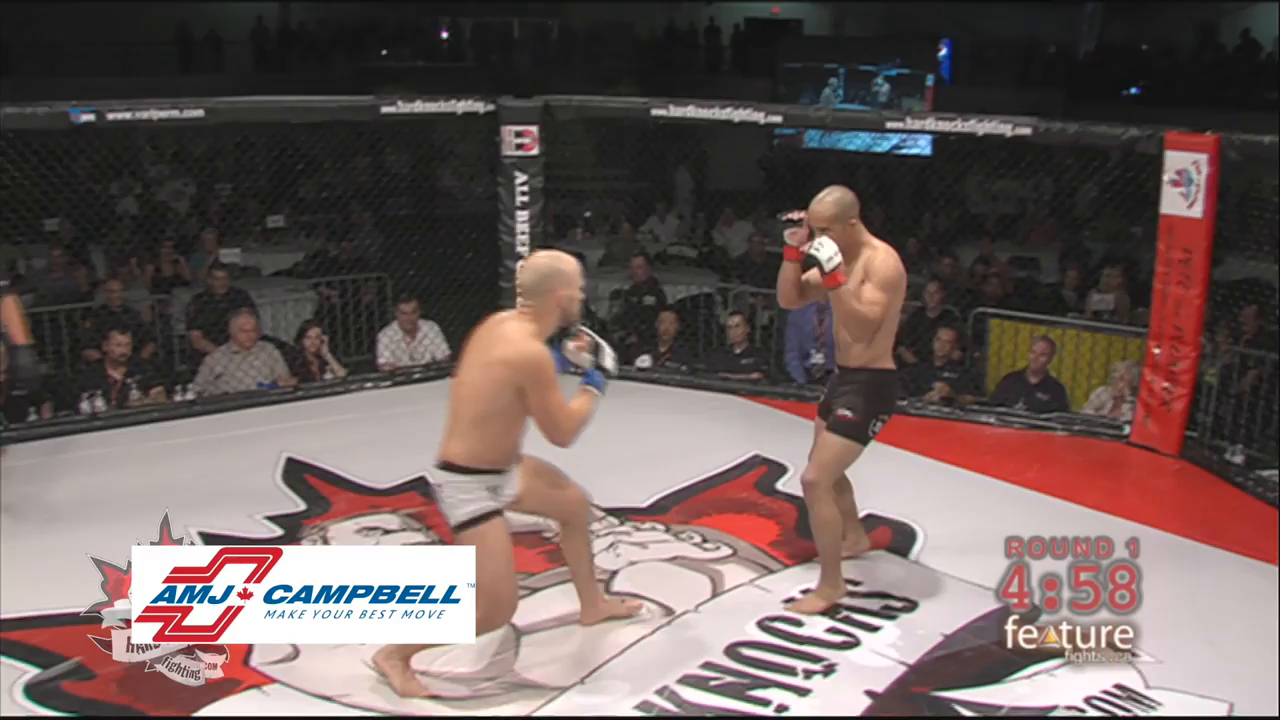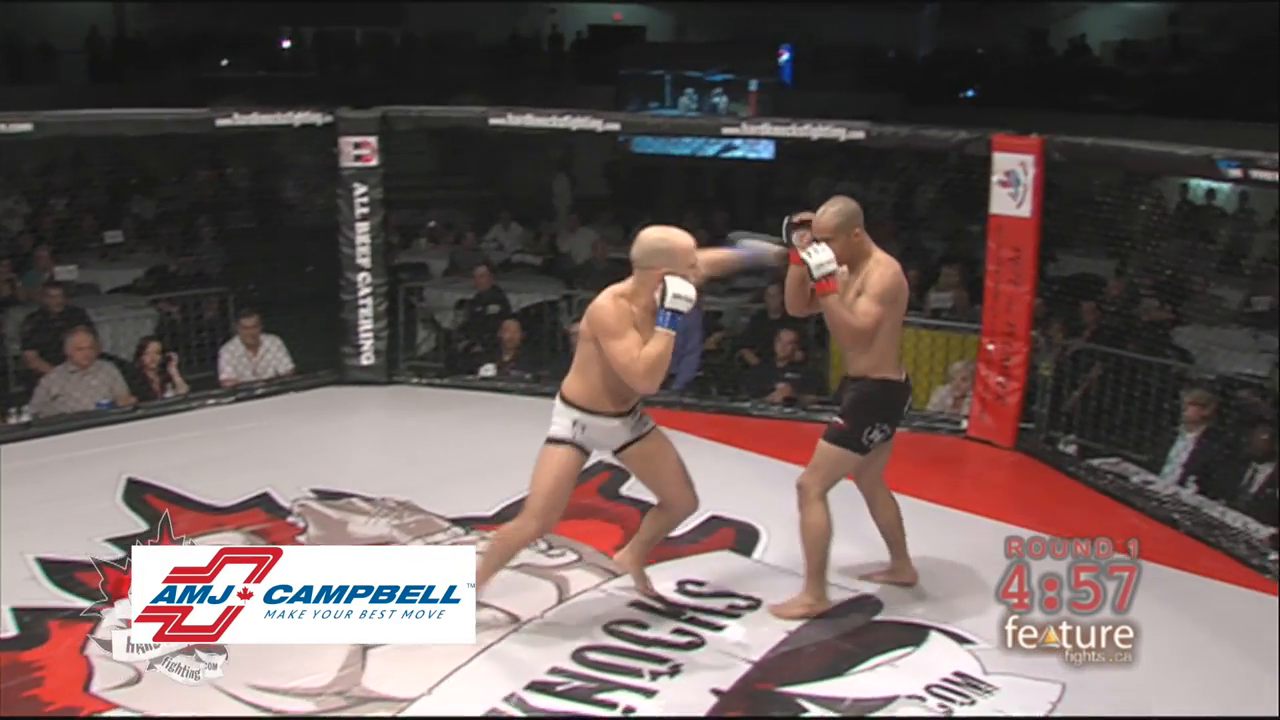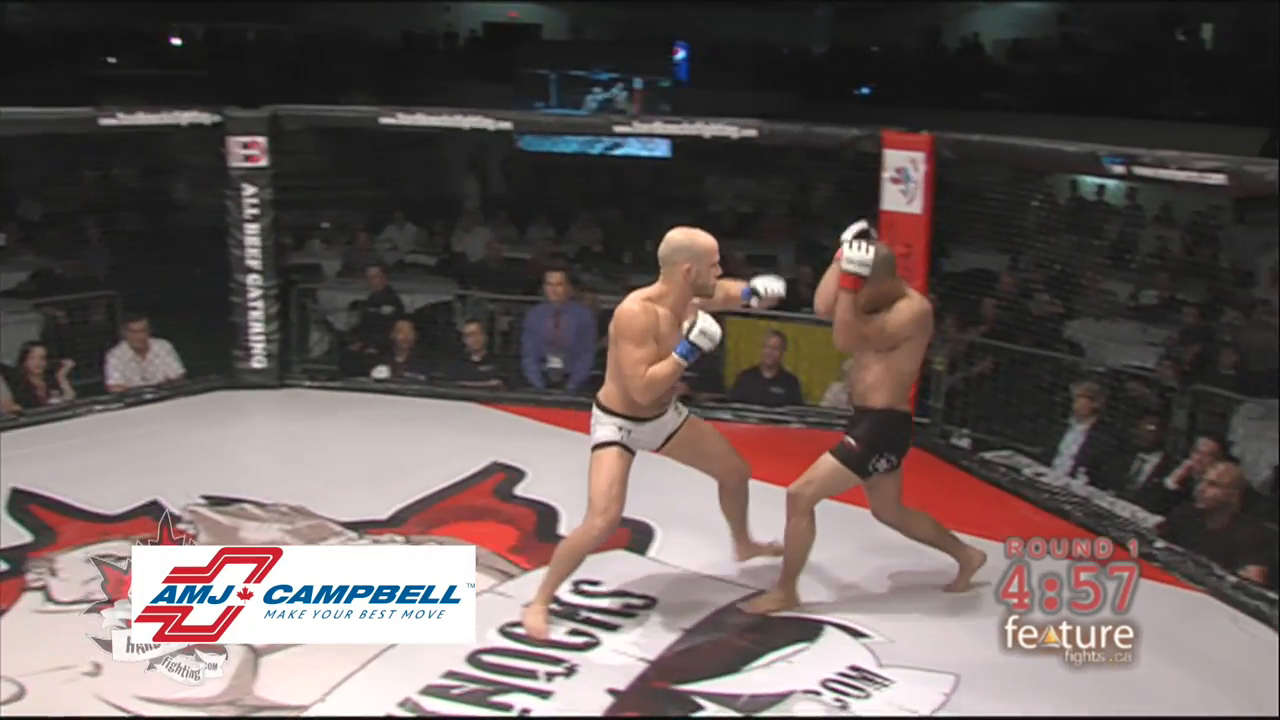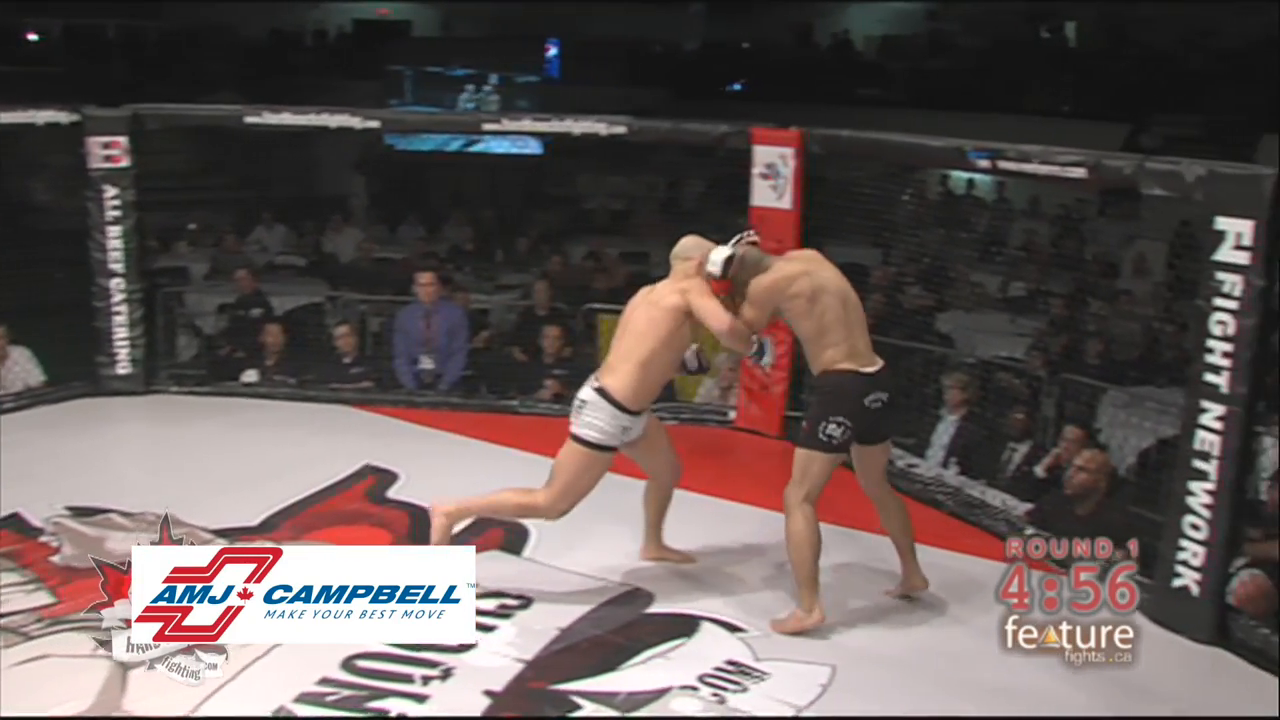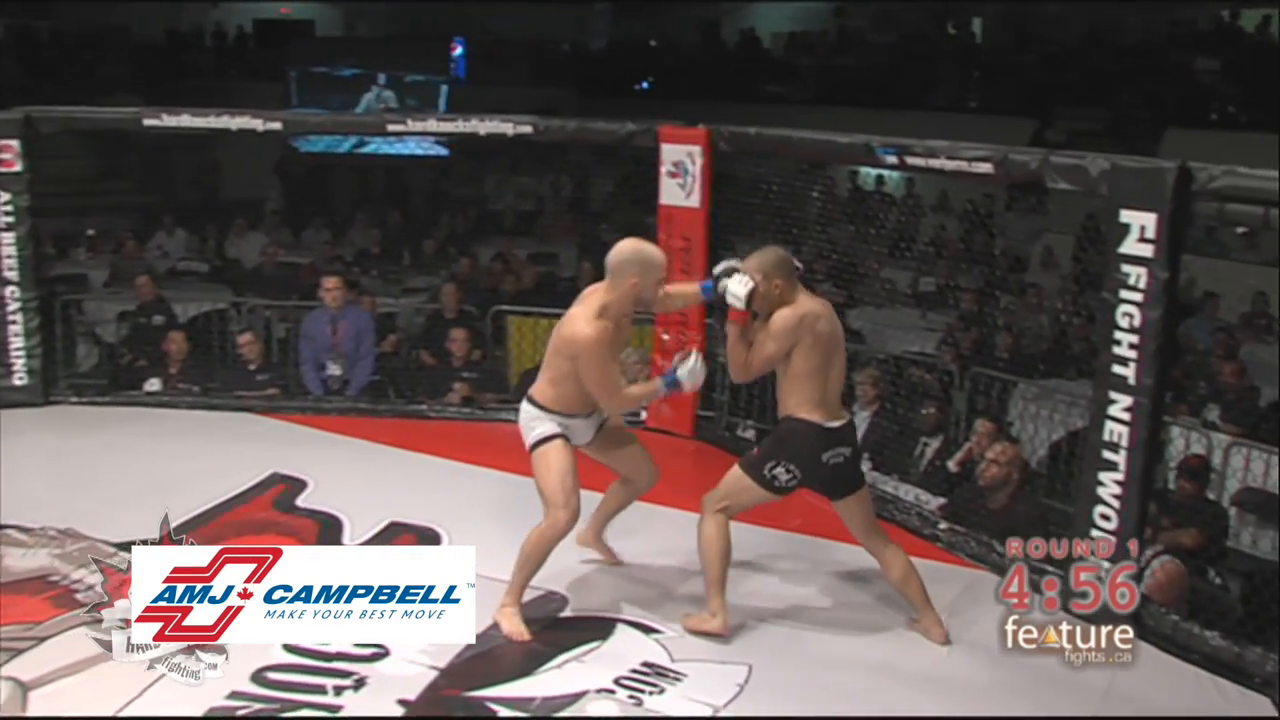
dt=1s
person 1, frame 1
left shoulder: (883, 263)
right shoulder: (839, 259)
left elbow: (863, 328)
right elbow: (789, 299)
left wrist: (833, 277)
right wrist: (792, 252)
left hip: (872, 383)
right hip: (846, 375)
left knee: (816, 479)
right knee: (830, 469)
left ankle: (829, 585)
right ankle: (853, 537)
person 1, frame 2
left shoulder: (883, 274)
right shoulder: (846, 268)
left elbow: (850, 338)
right elbow: (796, 308)
left wrist: (824, 283)
right wrist: (798, 256)
left hip: (876, 394)
right hip: (880, 390)
left knee: (811, 487)
right knee: (870, 483)
left ankle: (814, 594)
right ankle: (901, 567)
person 1, frame 3
left shoulder: (914, 310)
right shoulder: (873, 297)
left elbow: (847, 341)
right elbow: (823, 308)
left wrist: (851, 281)
right wrist: (842, 260)
left hip: (882, 426)
right hip: (869, 420)
left knee: (800, 496)
right knee: (889, 511)
left ankle: (785, 592)
right ankle: (968, 556)
person 1, frame 4
left shoulder: (765, 284)
right shoulder: (808, 258)
left wrist: (719, 281)
right wrist: (747, 253)
left hip: (839, 389)
right hip: (876, 382)
left knee: (799, 499)
right knee: (877, 487)
left ankle: (808, 608)
right ankle: (912, 576)
person 1, frame 5
left shoulder: (791, 317)
right shoulder: (821, 310)
left elbow: (741, 372)
right elbow: (759, 347)
left wrist: (737, 312)
right wrist: (750, 315)
left hip: (800, 439)
right hip: (838, 438)
left knee: (714, 507)
right knee: (875, 539)
left ankle: (715, 613)
right ankle: (932, 623)
person 2, frame 1
left shoulder: (500, 325)
right shoulder: (530, 354)
right elbow: (561, 433)
left wrist: (565, 363)
right wrist: (593, 380)
left hip: (500, 469)
right hip: (471, 484)
left knee: (576, 506)
right knee: (495, 609)
left ankle: (594, 604)
right ankle: (394, 655)
person 2, frame 2
left shoulder: (660, 285)
right shoulder: (608, 309)
left elbow: (700, 261)
right elbow: (645, 380)
left wrist: (749, 254)
right wrist: (670, 317)
left hip: (624, 417)
right hip: (578, 419)
left knee: (683, 503)
right knee: (535, 520)
left ankle: (633, 557)
right ankle: (471, 588)
person 2, frame 3
left shoulder: (694, 300)
right shoulder: (636, 313)
left elbow: (725, 293)
right elbow: (642, 388)
left wrist: (753, 290)
right wrist: (689, 349)
left hip: (665, 415)
right hip: (618, 423)
left knee: (736, 472)
right knee: (601, 523)
left ankle: (743, 545)
right ankle: (539, 602)
person 2, frame 4
left shoulder: (649, 293)
right shoulder: (691, 288)
right elbow: (724, 327)
left wrist: (682, 361)
right wrist: (757, 347)
left hip: (628, 410)
right hip: (605, 413)
left knee: (669, 472)
right knee: (551, 504)
left ankle: (653, 545)
right ankle: (452, 512)
person 2, frame 5
left shoulder: (614, 293)
right shoulder: (588, 332)
left elbow: (668, 299)
right elbow: (614, 401)
left wrist: (711, 289)
right wrist: (669, 382)
left hip: (586, 413)
right hip: (547, 420)
left knee: (643, 473)
right knee: (562, 515)
left ankle: (591, 534)
right ankle: (509, 604)
